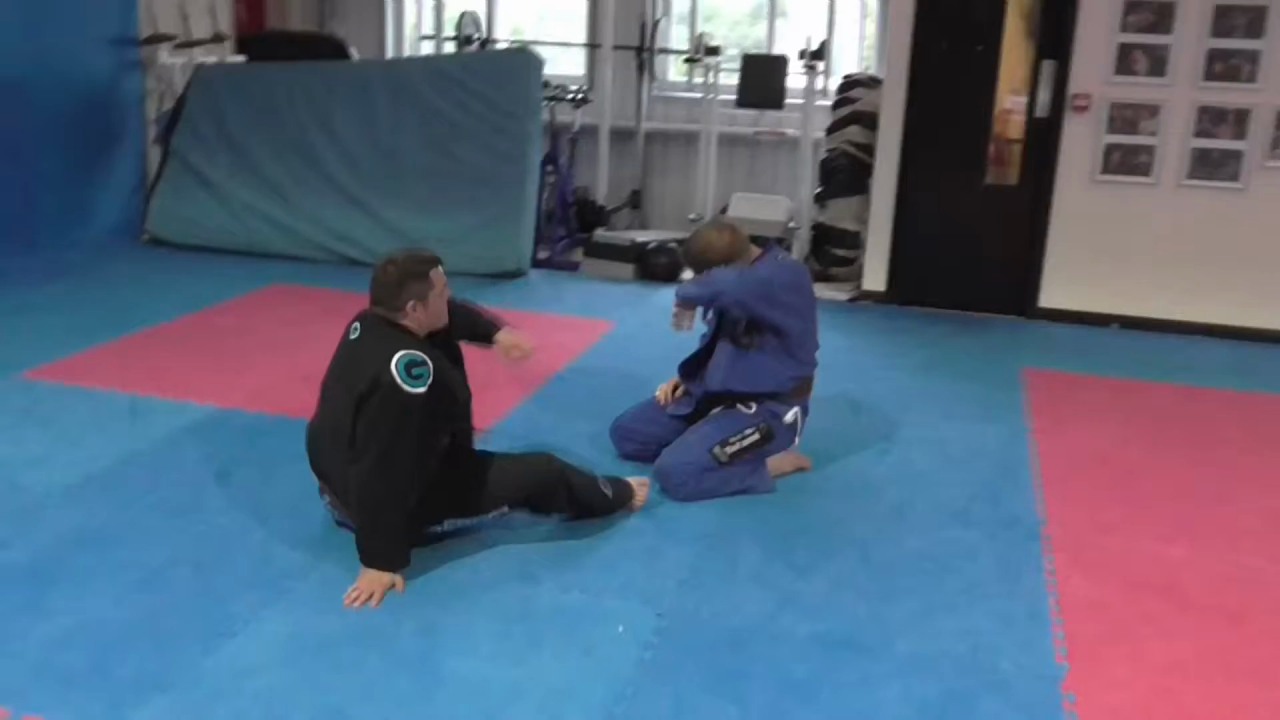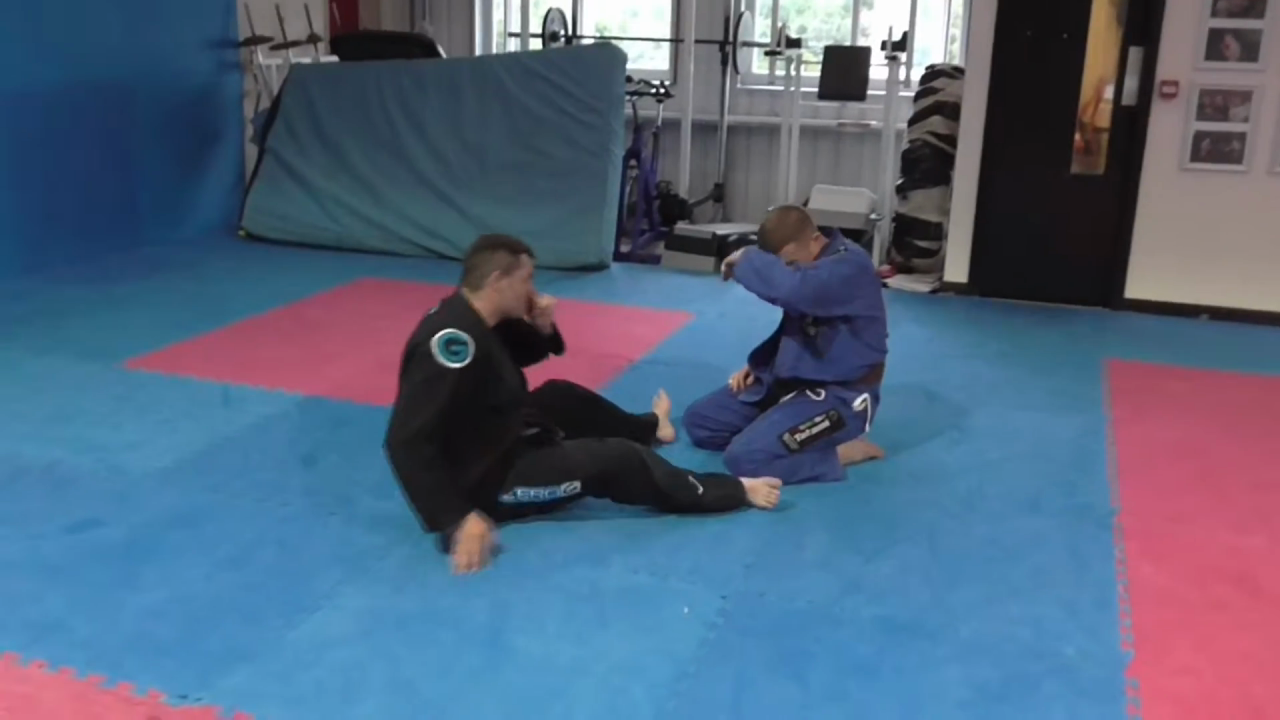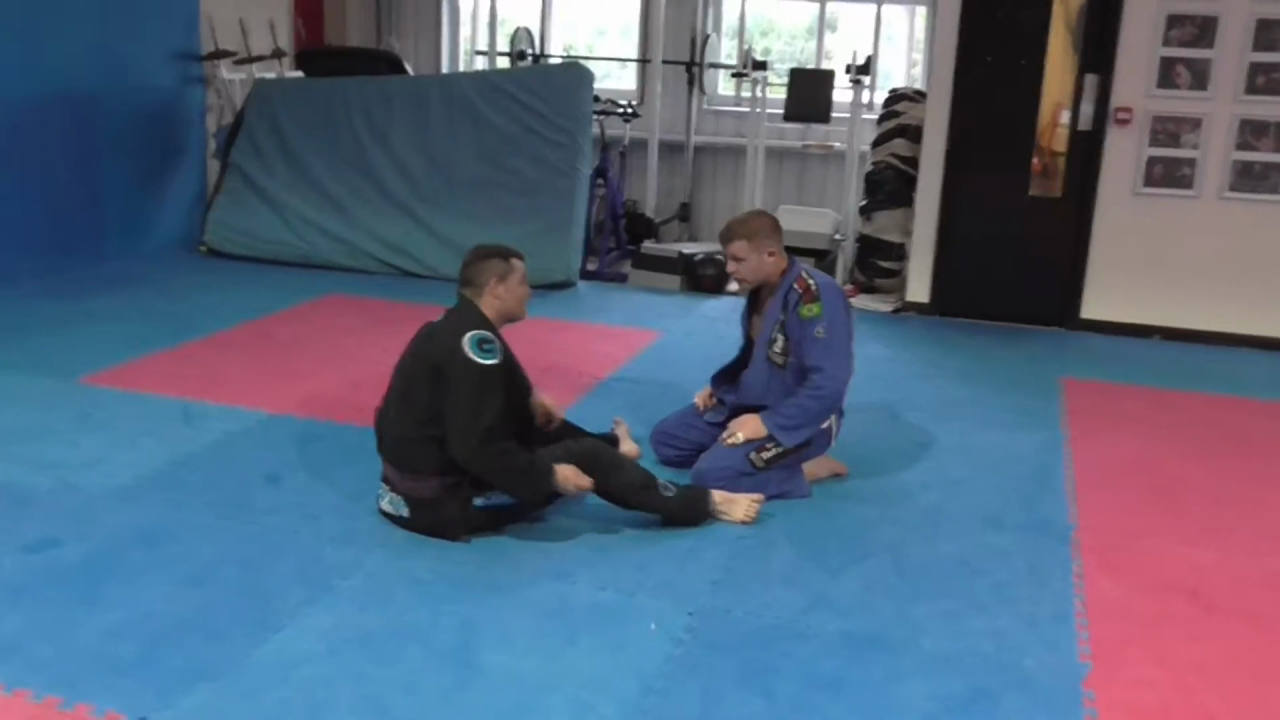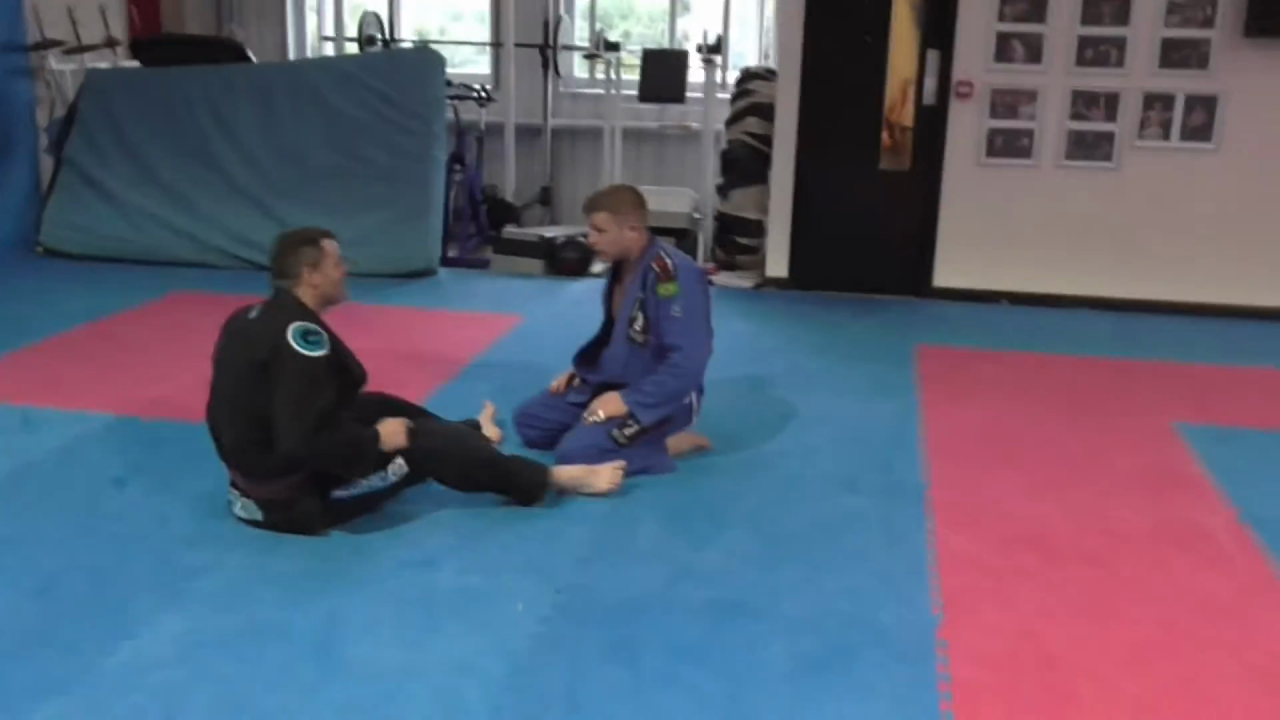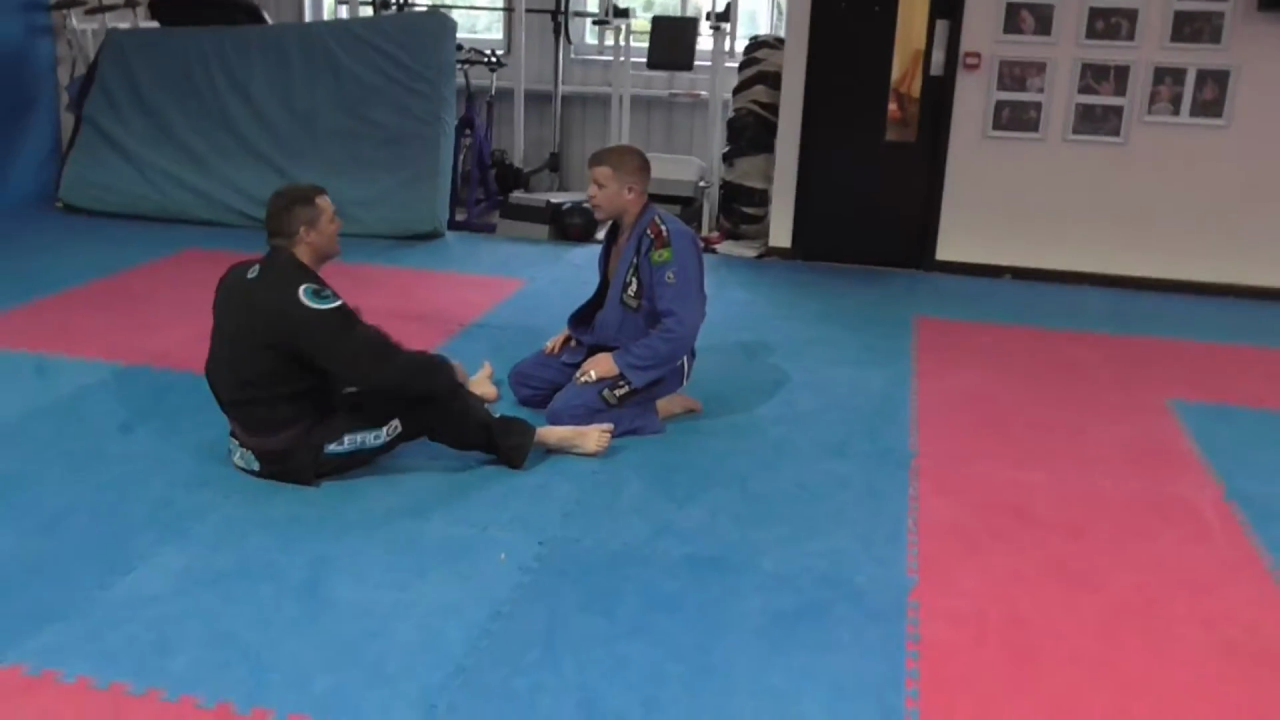
dt=0.7s
person 1, frame 1
left shoulder: (371, 320)
right shoulder: (407, 366)
left elbow: (454, 315)
right elbow: (378, 476)
left wrist: (498, 332)
right wrist: (381, 562)
right hip: (394, 505)
right knee: (539, 473)
left ankle: (459, 454)
right ankle: (617, 494)
person 1, frame 2
left shoulder: (467, 310)
right shoulder: (453, 345)
left elbow: (522, 350)
right elbow: (407, 443)
left wrist: (542, 328)
right wrist: (456, 518)
right hip: (478, 481)
left knee: (560, 395)
right knee: (611, 460)
left ankle: (648, 426)
right ankle: (732, 492)
person 1, frame 3
left shoulder: (451, 325)
right shoulder: (476, 343)
right elbow: (478, 448)
left wrist: (528, 403)
right wrist: (550, 475)
left hip: (416, 473)
right hip: (445, 498)
left knee: (528, 422)
right knee: (586, 459)
left ankle: (609, 447)
right ankle: (701, 504)
person 1, frame 4
left shoulder: (250, 319)
right shoulder: (300, 336)
right elbow: (308, 441)
right wrist: (376, 441)
left hip: (258, 475)
right hip: (295, 494)
left knee: (377, 407)
right knee: (430, 445)
left ankle: (472, 433)
right ankle: (551, 478)
person 1, frame 5
left shoulder: (242, 276)
right shoulder: (302, 298)
right elbow: (381, 363)
right wrist: (445, 371)
left hip: (255, 427)
right hip: (292, 446)
left knee: (385, 370)
right knee: (424, 403)
left ankle: (459, 393)
right ankle: (540, 437)
person 2, frame 1
left shoulder: (787, 277)
right shoulder: (738, 275)
left elbow: (732, 285)
left wrist: (688, 294)
right wrist: (687, 375)
left hip: (767, 409)
left knee: (675, 472)
right knee: (626, 432)
left ankle: (772, 463)
right ankle: (737, 450)
person 2, frame 2
left shoulder: (851, 267)
right shoulder: (804, 263)
left elbow: (791, 289)
left wrist: (747, 259)
right wrist: (758, 364)
left hip: (839, 396)
right hip: (792, 381)
left knee: (745, 459)
right knee: (699, 421)
left ankle: (843, 451)
right ankle: (805, 438)
person 2, frame 3
left shoulder: (818, 296)
right shoulder: (761, 289)
left elbow: (829, 383)
left wrist: (770, 423)
right wrist: (719, 385)
left hip: (796, 421)
left knee: (711, 475)
right knee: (665, 438)
left ankle: (807, 468)
right ankle: (768, 456)
person 2, frame 4
left shoulder: (676, 275)
right shoulder: (622, 266)
left elbow: (687, 363)
left wrist: (629, 400)
right wrist: (581, 366)
left hip: (658, 399)
right hip: (610, 383)
left knee: (575, 453)
right knee: (529, 420)
left ankle: (670, 443)
right ankle: (633, 434)
person 2, frame 5
left shoulder: (670, 240)
right shoulder: (618, 229)
left elbow: (681, 327)
left wrist: (620, 361)
right wrist: (577, 328)
left hip: (650, 361)
right hip: (605, 345)
left knee: (565, 413)
right knee: (523, 379)
left ankle: (661, 405)
